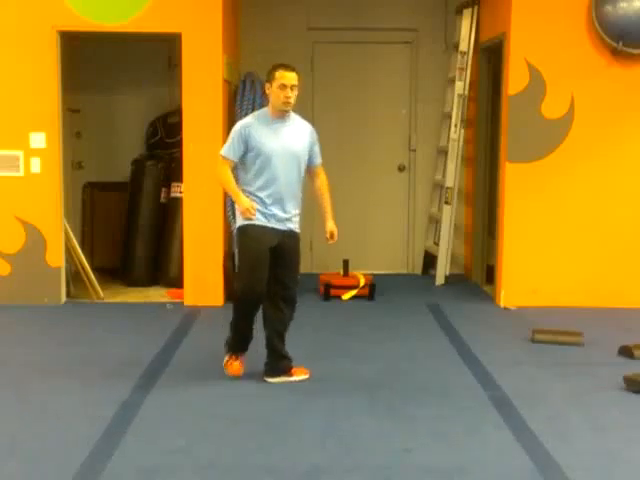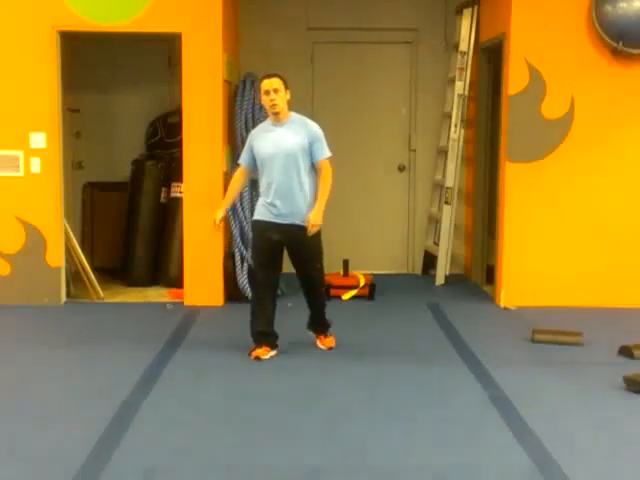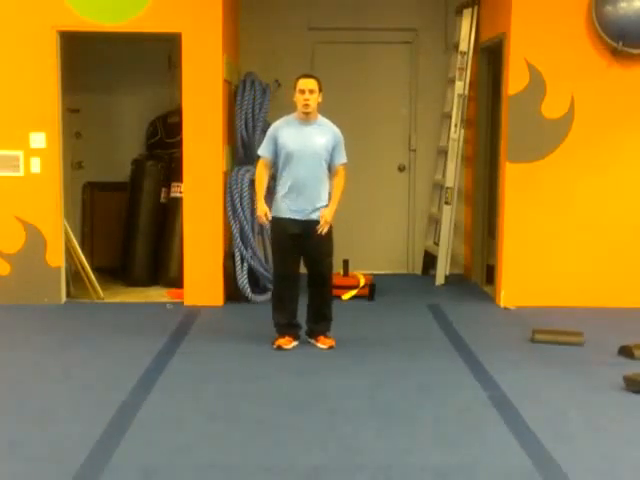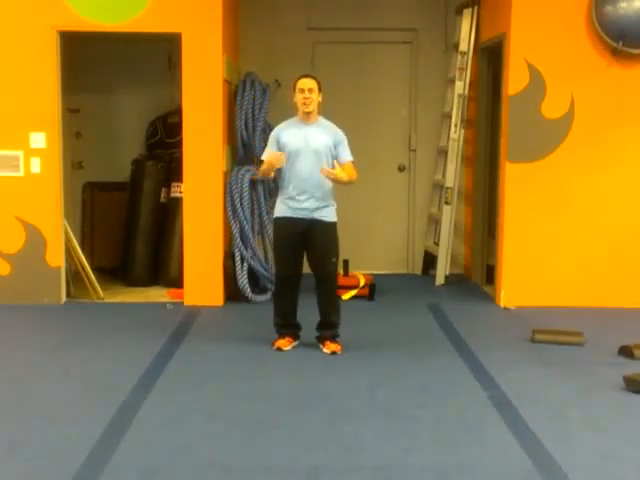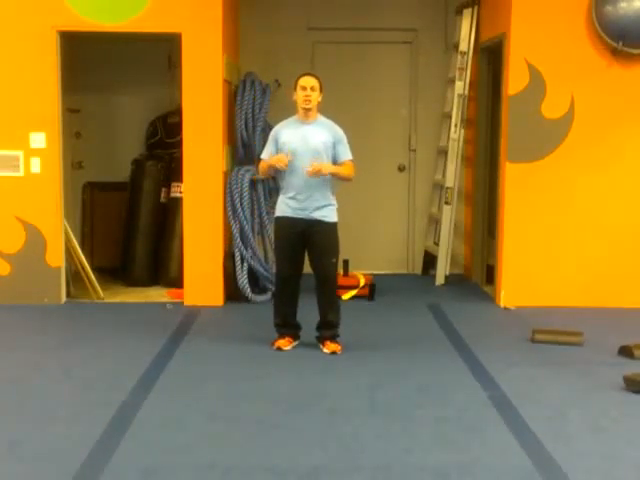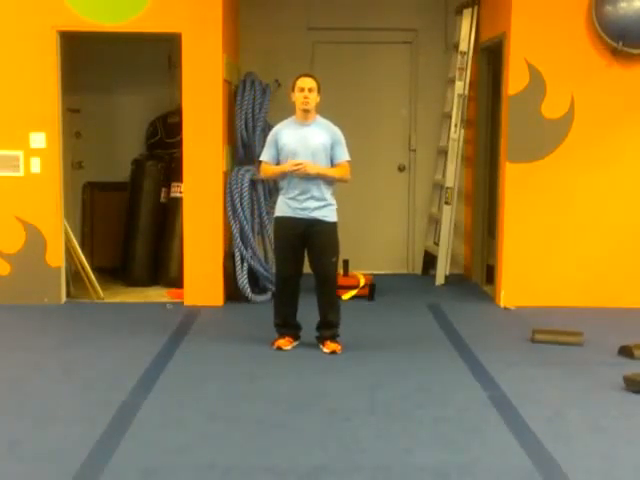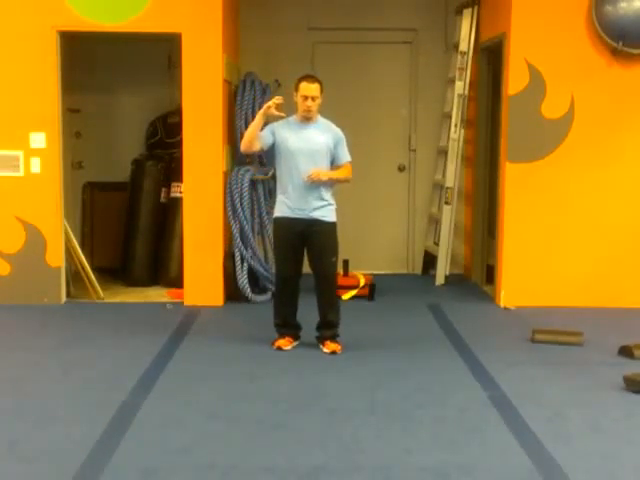
dt=0.7s
person 1, frame 1
left shoulder: (305, 130)
right shoulder: (247, 127)
left elbow: (317, 175)
right elbow: (224, 168)
left wrist: (328, 217)
right wrist: (239, 198)
left hip: (288, 226)
right hip: (253, 221)
left knee: (283, 296)
right knee: (251, 289)
left ankle: (277, 365)
right ankle: (235, 349)
person 1, frame 2
left shoulder: (309, 129)
right shoulder: (256, 135)
left elbow: (325, 171)
right elbow: (242, 173)
left wrist: (318, 209)
right wrist: (224, 207)
left hip: (303, 220)
right hip: (267, 219)
left knee: (312, 278)
right knee: (262, 280)
left ankle: (320, 328)
right ankle: (264, 341)
person 1, frame 3
left shoulder: (332, 133)
right shoulder: (278, 129)
left elbow: (338, 174)
right elbow: (263, 166)
left wrist: (331, 208)
right wrist: (260, 201)
left hip: (318, 217)
right hip: (284, 215)
left knee: (321, 275)
right knee: (284, 275)
left ankle: (319, 330)
right ankle: (286, 331)
person 1, frame 4
left shoulder: (334, 133)
right shoulder: (280, 131)
left elbow: (351, 174)
right elbow: (264, 172)
left wrist: (340, 176)
right wrist: (269, 165)
left hip: (322, 216)
right hip: (287, 215)
left knee: (326, 276)
right knee: (286, 276)
left ankle: (328, 335)
right ankle: (287, 332)
person 1, frame 5
left shoulder: (333, 131)
right shoulder: (280, 130)
left elbow: (349, 172)
right elbow: (262, 170)
left wrist: (328, 168)
right wrist: (273, 162)
left hip: (323, 216)
right hip: (288, 214)
left knee: (327, 277)
right knee: (286, 276)
left ankle: (328, 334)
right ankle: (287, 332)
person 1, frame 6
left shoulder: (332, 132)
right shoulder: (279, 132)
left elbow: (345, 173)
right elbow: (264, 171)
left wrist: (316, 170)
right wrist: (284, 168)
left hip: (323, 216)
right hip: (287, 215)
left knee: (326, 276)
right knee: (286, 276)
left ankle: (328, 334)
right ankle: (287, 332)
person 1, frame 7
left shoulder: (333, 133)
right shoulder: (279, 129)
left elbow: (347, 172)
right elbow: (247, 147)
left wrist: (327, 175)
right wrist: (262, 114)
left hip: (322, 217)
right hip: (286, 216)
left knee: (326, 277)
right knee: (286, 276)
left ankle: (328, 334)
right ankle: (287, 332)
